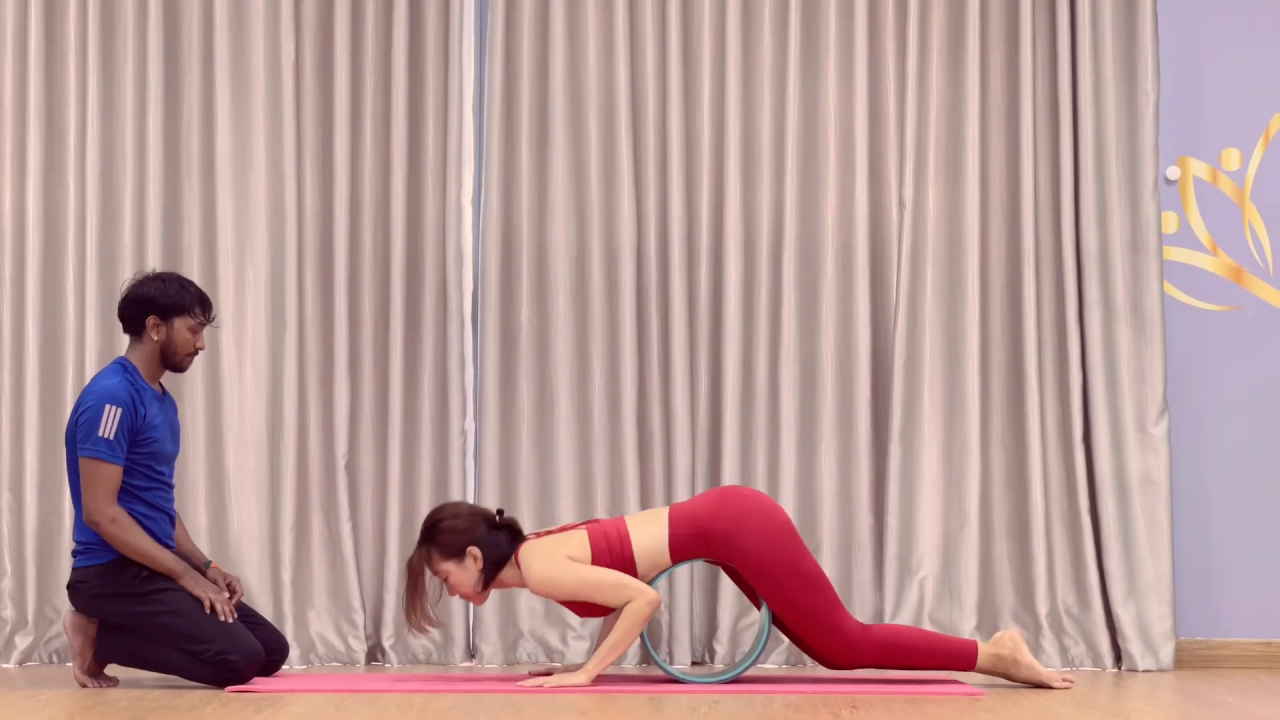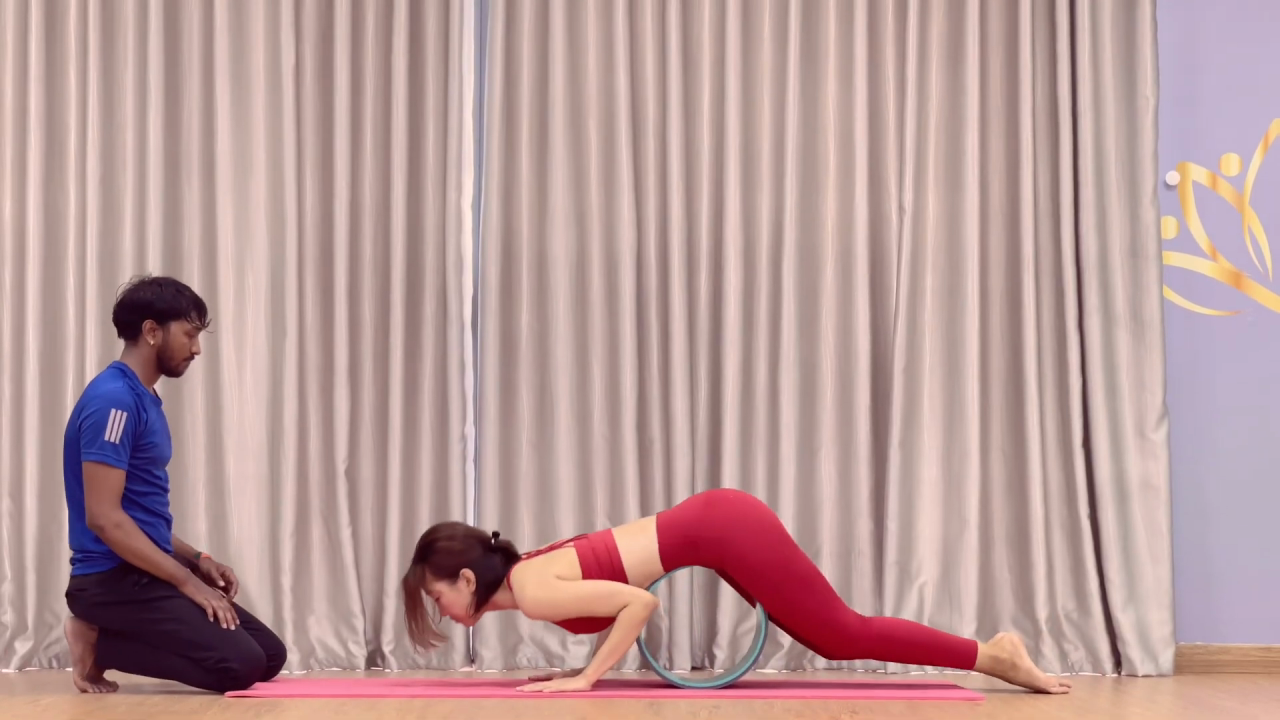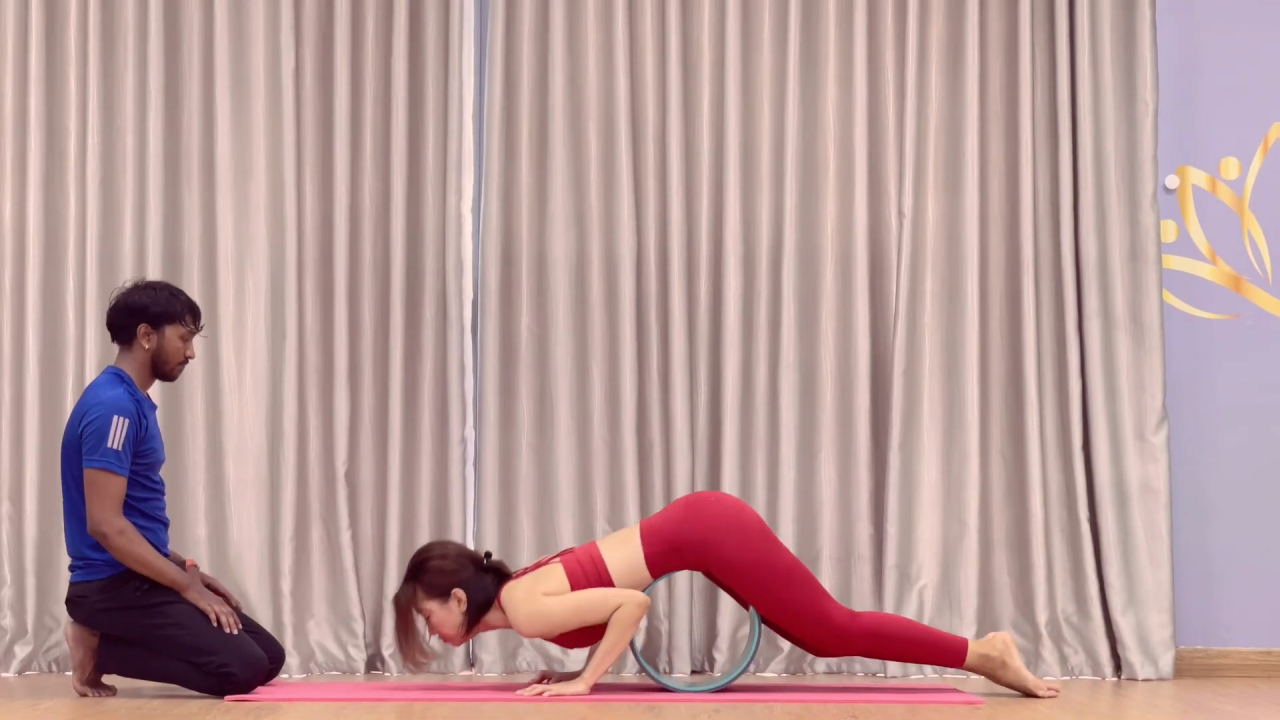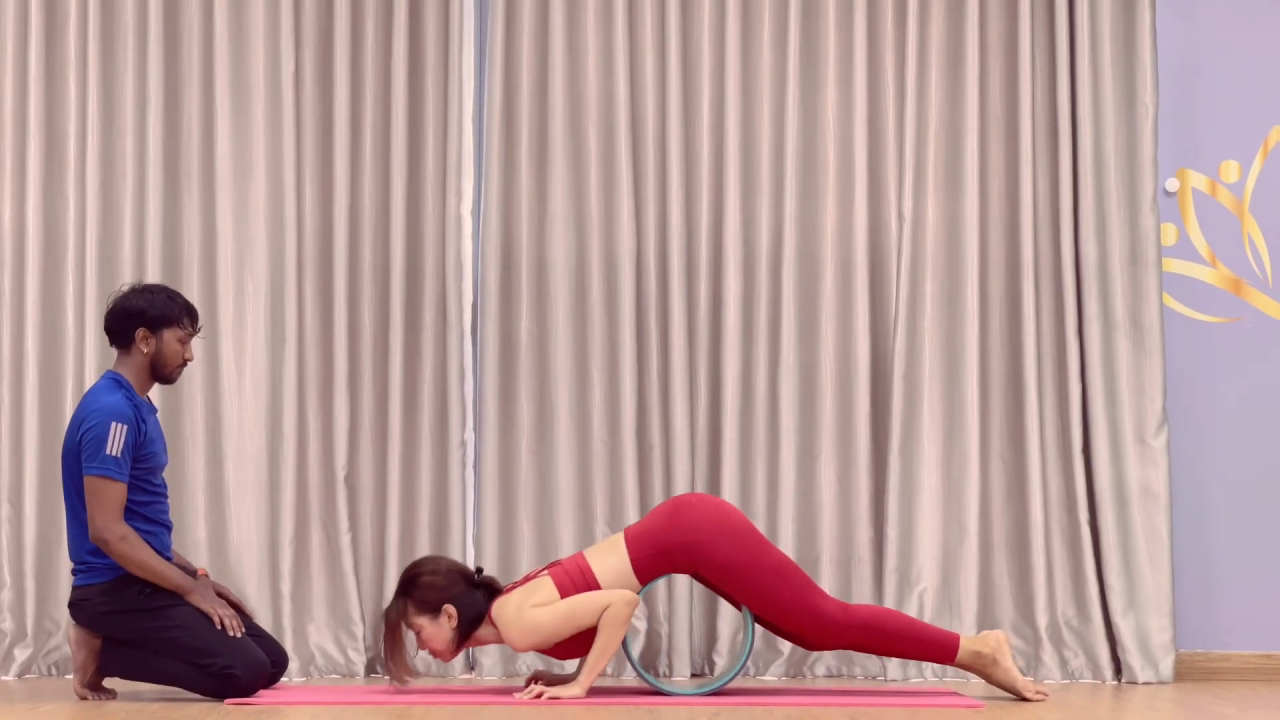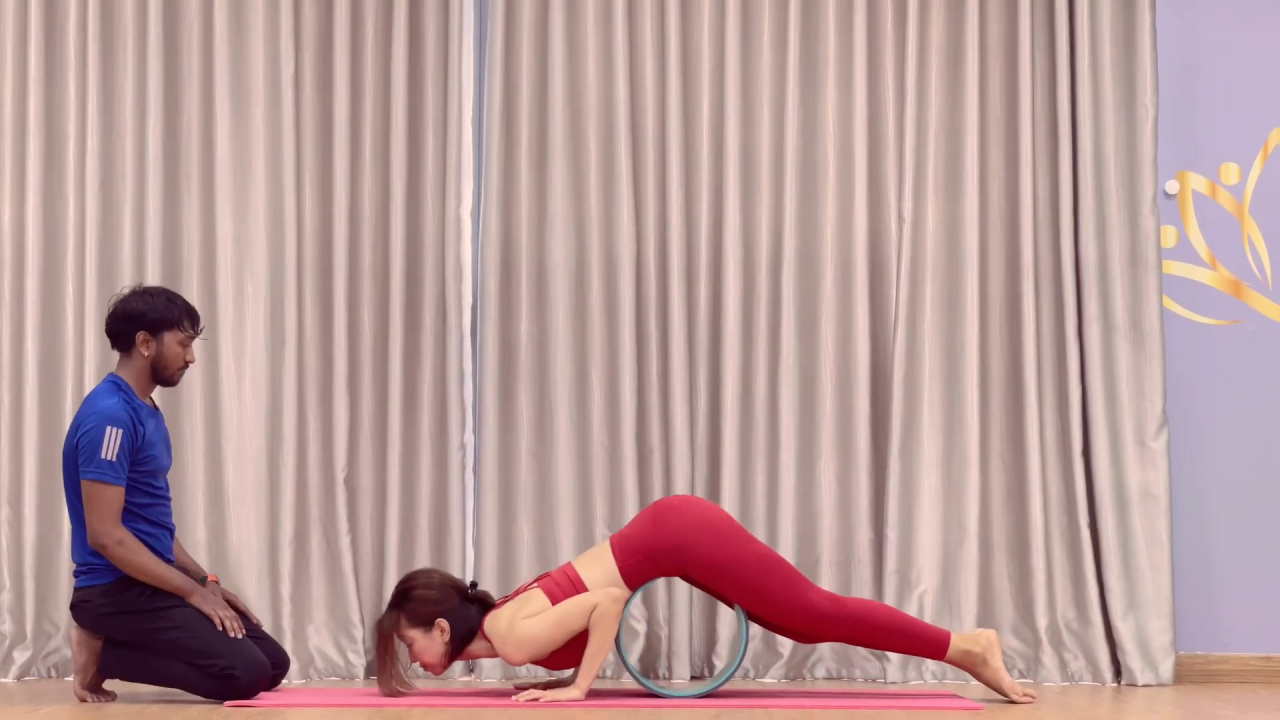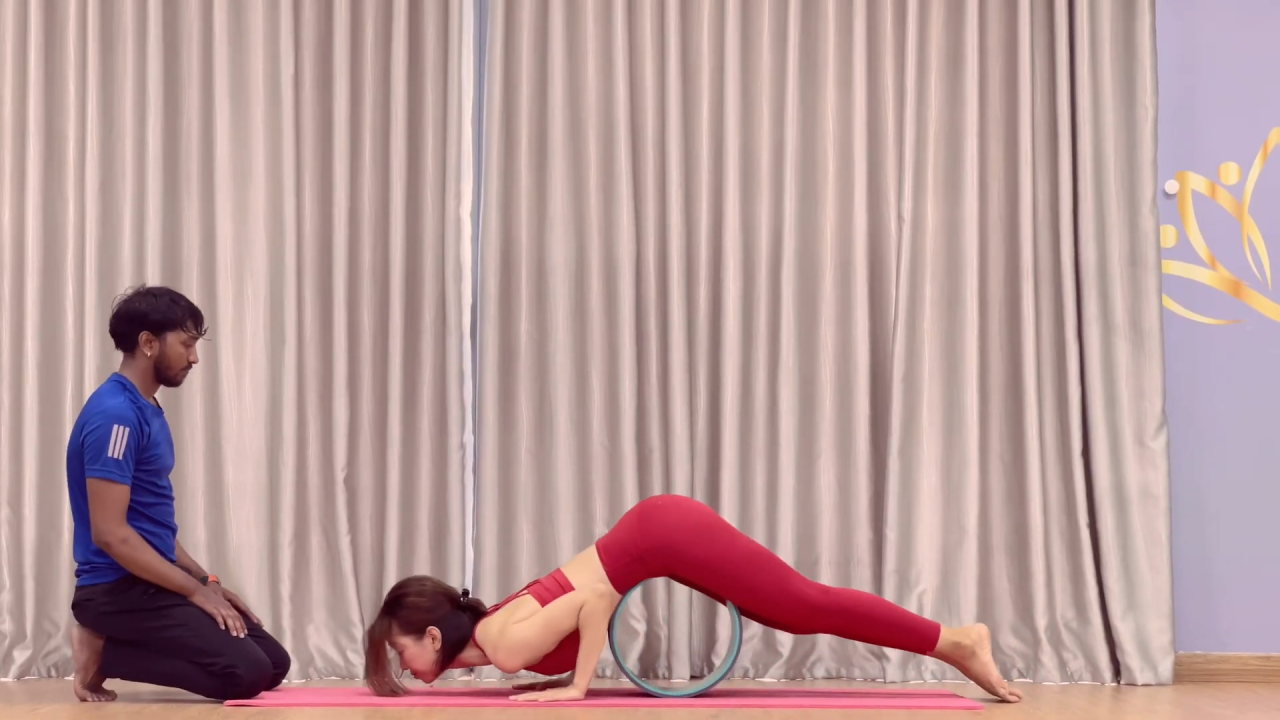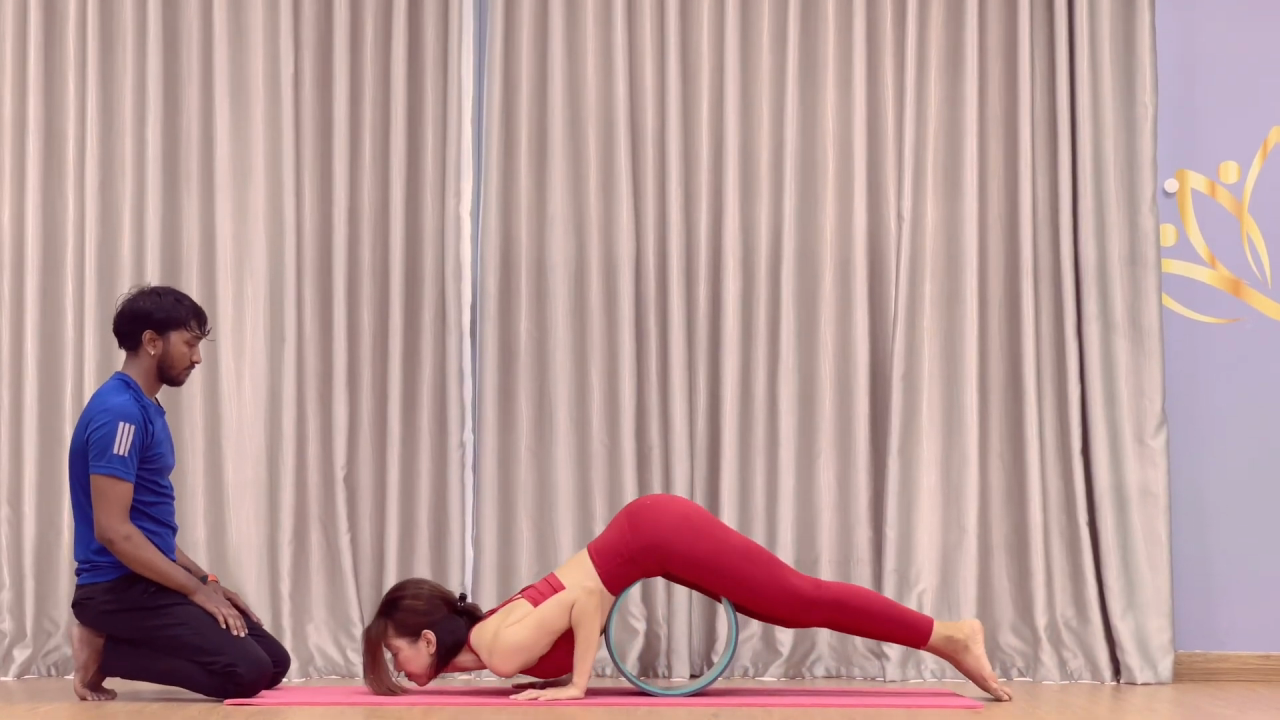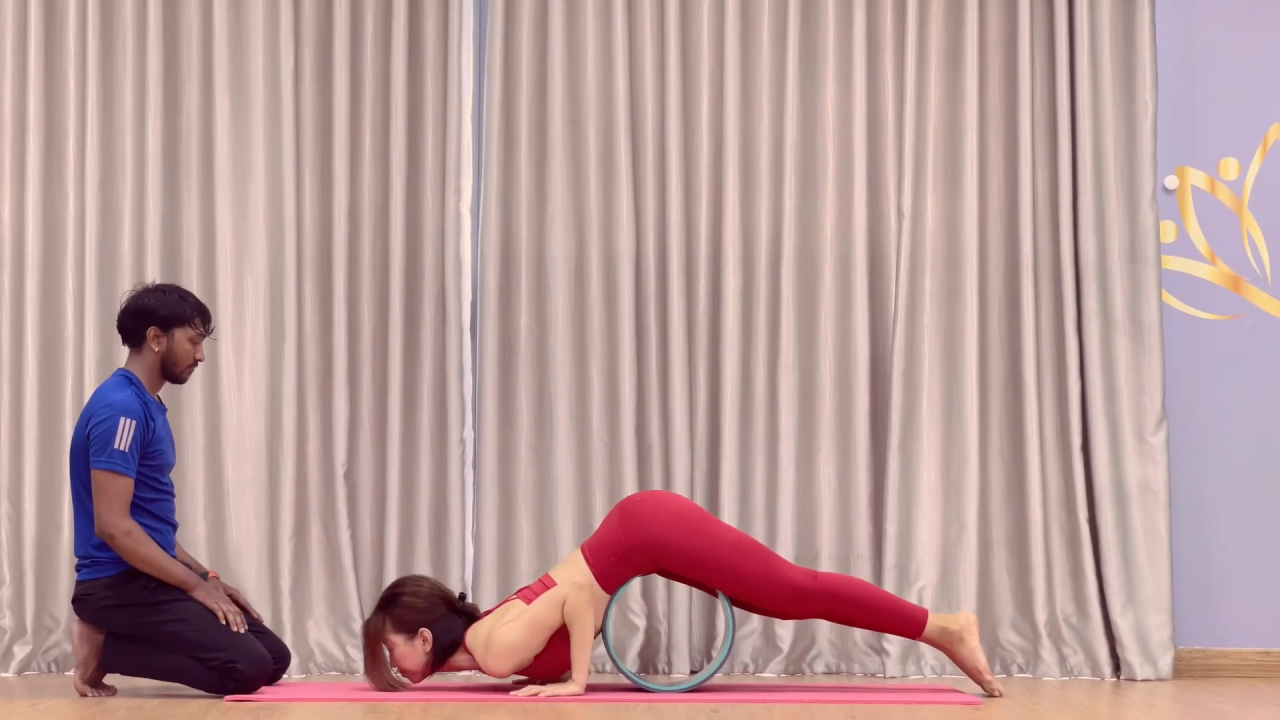
dt=0.2s
person 1, frame 1
left shoulder: (538, 569)
right shoulder: (539, 549)
left elbow: (643, 599)
right elbow: (622, 590)
left wrist: (587, 673)
right wrist: (589, 663)
left hip: (737, 528)
right hip: (732, 517)
left knee: (847, 644)
right knee: (832, 649)
left ankle: (995, 654)
right ankle: (989, 650)
person 1, frame 2
left shoulder: (532, 593)
right shoulder: (531, 567)
left elbow: (638, 603)
left wrist: (586, 678)
right wrist: (590, 669)
left hip: (725, 532)
right hip: (721, 520)
left knee: (844, 633)
right knee: (834, 639)
left ankle: (993, 654)
right ankle: (987, 650)
person 1, frame 3
left shoulder: (525, 613)
right shoulder: (519, 588)
left elbow: (631, 604)
left wrist: (584, 681)
right wrist: (583, 671)
left hip: (709, 533)
right hip: (705, 523)
left knee: (835, 629)
right knee: (823, 637)
left ankle: (983, 653)
right ankle: (978, 651)
person 1, frame 4
left shoulder: (517, 626)
right shoulder: (508, 602)
left elbow: (620, 603)
left wrist: (581, 684)
right wrist: (572, 675)
left hip: (694, 534)
right hip: (689, 526)
left knee: (826, 620)
right knee: (815, 631)
left ankle: (974, 650)
right ankle: (973, 650)
person 1, frame 5
left shoulder: (513, 640)
right shoulder: (502, 619)
left elbow: (608, 599)
left wrist: (579, 686)
right wrist: (566, 675)
left hip: (680, 535)
right hip: (676, 528)
left knee: (819, 611)
right knee: (809, 620)
left ankle: (964, 647)
right ankle: (963, 646)
person 1, frame 6
left shoulder: (507, 646)
right shoulder: (494, 627)
left elbow: (592, 602)
left wrist: (578, 686)
right wrist: (563, 676)
left hip: (666, 535)
right hip: (661, 530)
left knee: (810, 605)
right knee: (802, 610)
left ankle: (955, 641)
right ankle: (952, 641)
person 1, frame 7
left shoulder: (502, 651)
right shoulder: (487, 632)
left elbow: (584, 597)
left wrist: (576, 683)
right wrist: (562, 676)
left hip: (658, 533)
right hip: (652, 529)
left knee: (803, 599)
right knee: (794, 605)
left ankle: (948, 635)
right ankle: (946, 637)
person 1, frame 8
left shoulder: (497, 653)
right shoulder: (483, 637)
left elbow: (574, 590)
left wrist: (576, 680)
right wrist: (563, 669)
left hip: (650, 529)
right hip: (646, 526)
left knee: (797, 590)
right knee: (790, 597)
left ankle: (944, 627)
right ankle: (941, 629)
person 2, frame 1
left shoulder: (163, 401)
right shoulder: (112, 396)
right elbow: (101, 513)
left wrist: (206, 567)
right wrist: (188, 575)
left hip: (150, 567)
right hip: (114, 573)
left knee: (272, 651)
right knee: (239, 659)
left ankle: (108, 632)
right ankle: (98, 636)
person 2, frame 2
left shoulder: (148, 400)
right shoulder: (113, 399)
right elbow: (104, 518)
left wrist: (196, 560)
right wrist: (188, 581)
left hip: (144, 573)
right hip: (114, 580)
left knee: (270, 655)
right knee: (240, 665)
left ankle: (106, 636)
right ankle: (98, 643)
person 2, frame 3
left shoulder: (135, 403)
right shoulder: (112, 405)
right elbow: (106, 525)
left wrist: (185, 568)
right wrist: (188, 586)
left hip: (139, 578)
right hip: (114, 585)
left knee: (269, 658)
right knee: (242, 669)
left ankle: (106, 641)
right ankle: (100, 649)
person 2, frame 4
left shoulder: (137, 407)
right shoulder: (111, 411)
right elbow: (108, 532)
left wrist: (196, 576)
right wrist: (192, 589)
left hip: (143, 581)
right hip: (117, 589)
left knee: (272, 661)
right knee: (246, 672)
left ankle: (107, 645)
right ankle: (101, 653)
person 2, frame 5
left shoulder: (147, 412)
right shoulder: (110, 415)
right elbow: (105, 535)
left wrist: (206, 581)
right wrist: (194, 591)
left hip: (147, 582)
right hip: (118, 590)
left knee: (273, 664)
right knee: (245, 673)
left ankle: (108, 647)
right ankle: (103, 654)
person 2, frame 6
left shoulder: (149, 411)
right shoulder: (115, 414)
right elbow: (110, 534)
left wrist: (208, 581)
right wrist: (196, 590)
left hip: (149, 582)
right hip: (120, 589)
left knee: (274, 663)
right knee: (246, 672)
left ankle: (109, 646)
right ankle: (103, 654)
person 2, frame 7
left shoulder: (147, 409)
right shoulder: (119, 411)
right elbow: (114, 531)
left wrist: (206, 581)
right wrist: (197, 589)
left hip: (148, 581)
right hip: (119, 587)
left knee: (274, 662)
right knee: (247, 671)
left ankle: (109, 644)
right ankle: (102, 652)
person 2, frame 8
left shoulder: (147, 406)
right shoulder: (121, 407)
right elbow: (114, 526)
left wrist: (206, 578)
right wrist: (197, 585)
left hip: (148, 577)
right hip: (120, 584)
left knee: (274, 659)
right knee: (247, 667)
left ankle: (109, 641)
right ankle: (102, 648)
